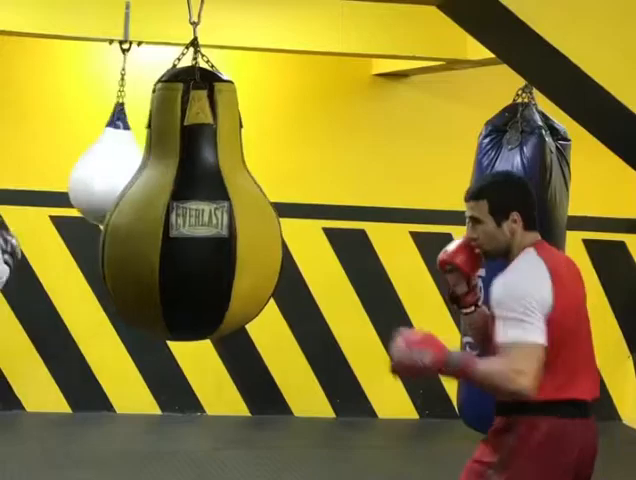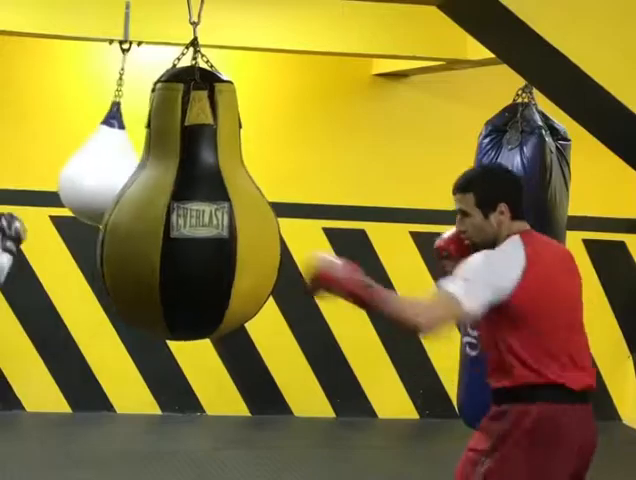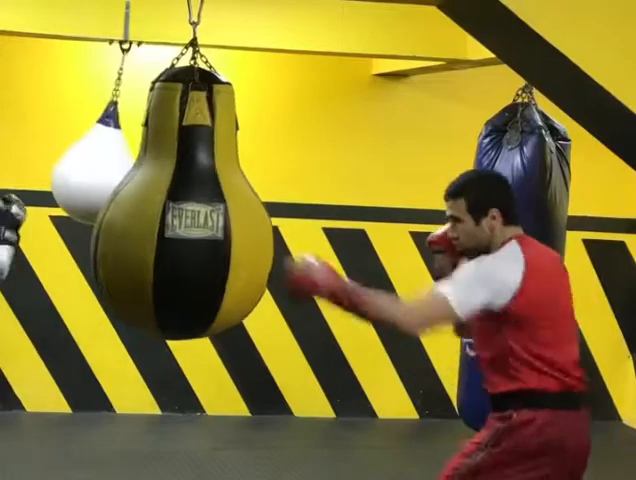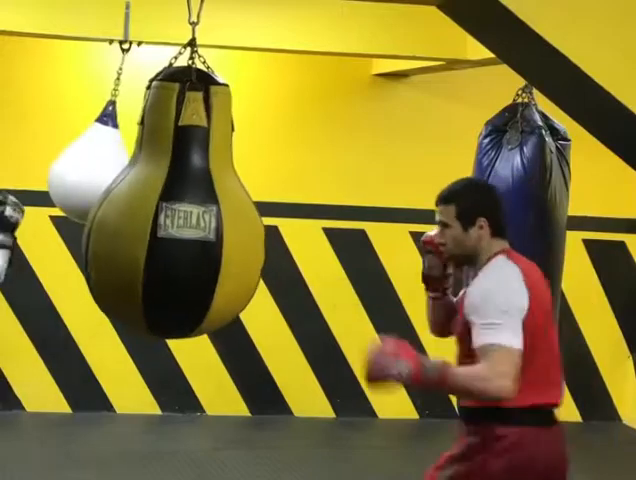
dt=0.1s
person 1, frame 1
left shoulder: (518, 280)
right shoulder: (558, 268)
left elbow: (521, 378)
right elbow: (495, 336)
left wrist: (447, 360)
right wrist: (462, 290)
left hip: (530, 432)
right hip: (576, 428)
person 1, frame 2
left shoulder: (496, 263)
right shoulder: (558, 257)
left elbow: (423, 318)
left wrist: (356, 286)
right wrist: (459, 271)
left hip: (527, 418)
person 1, frame 3
left shoulder: (503, 266)
right shoulder: (544, 258)
left elbow: (411, 317)
left wrist: (337, 287)
right wrist: (456, 257)
left hip: (529, 425)
person 1, frame 4
left shoulder: (493, 287)
right shoulder: (516, 273)
left elbow: (498, 382)
right elbow: (444, 326)
left wrist: (421, 370)
right wrist: (435, 279)
left hip: (499, 441)
right hip: (538, 437)
